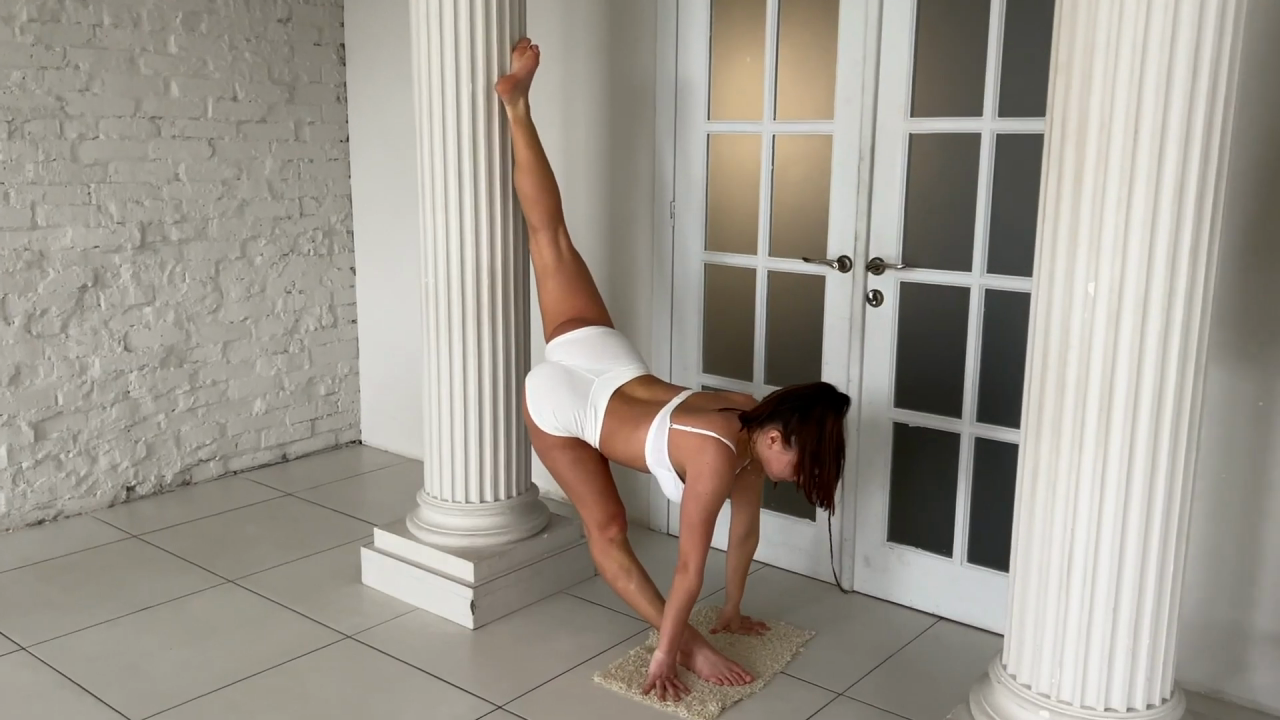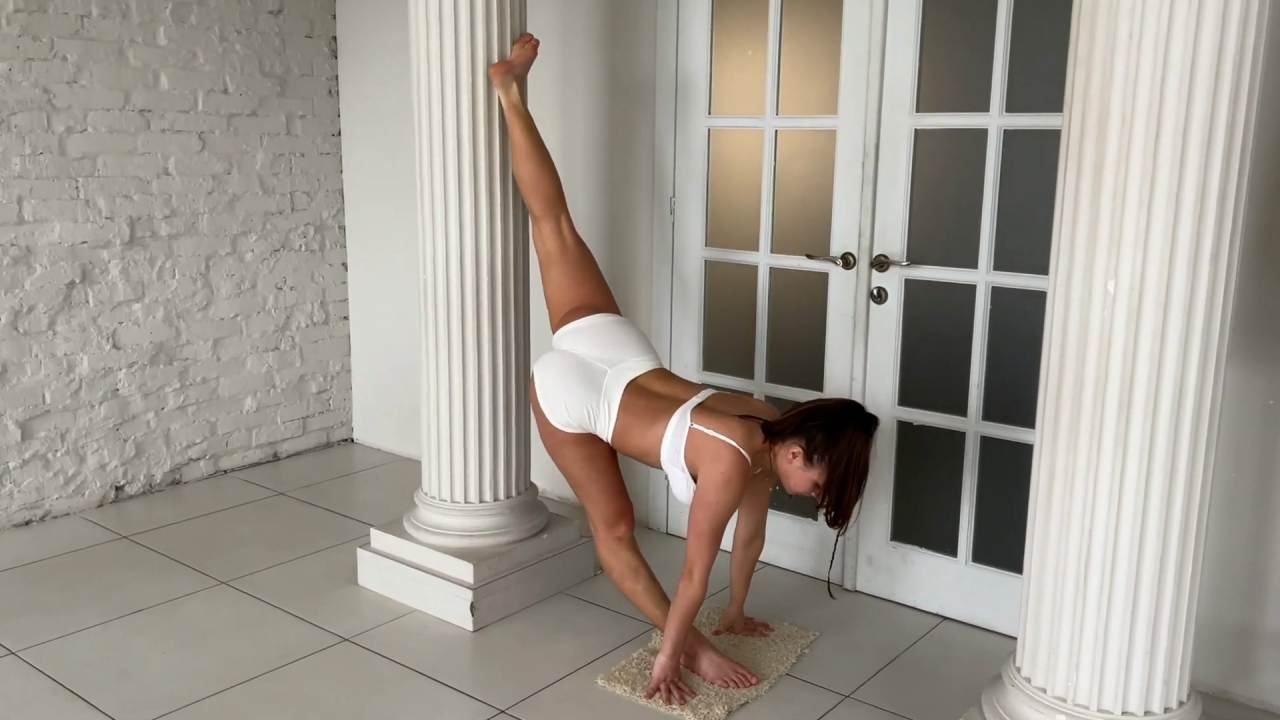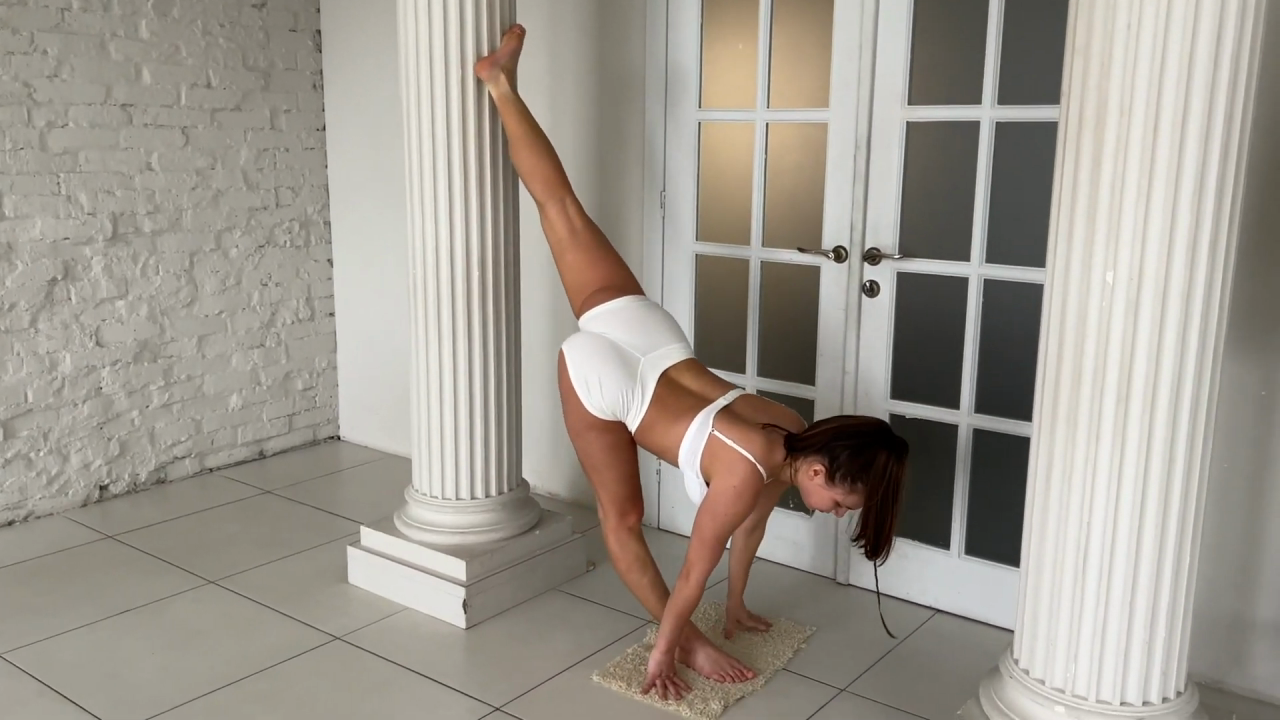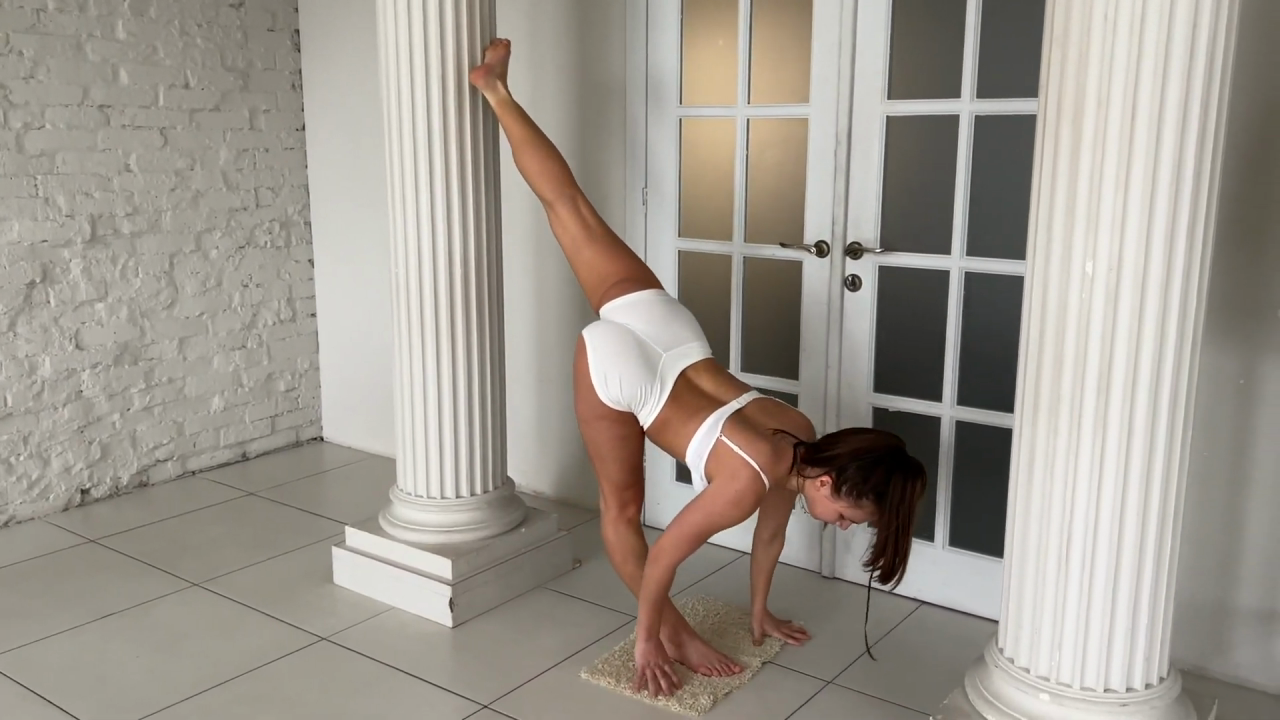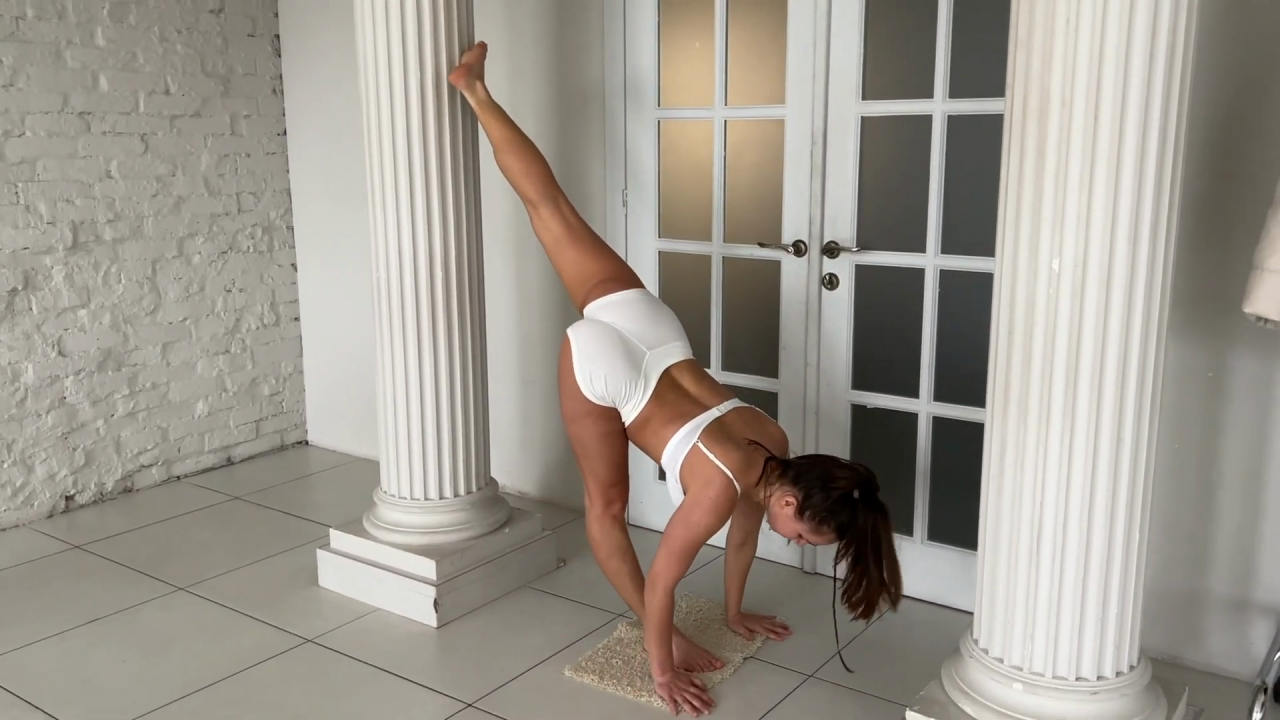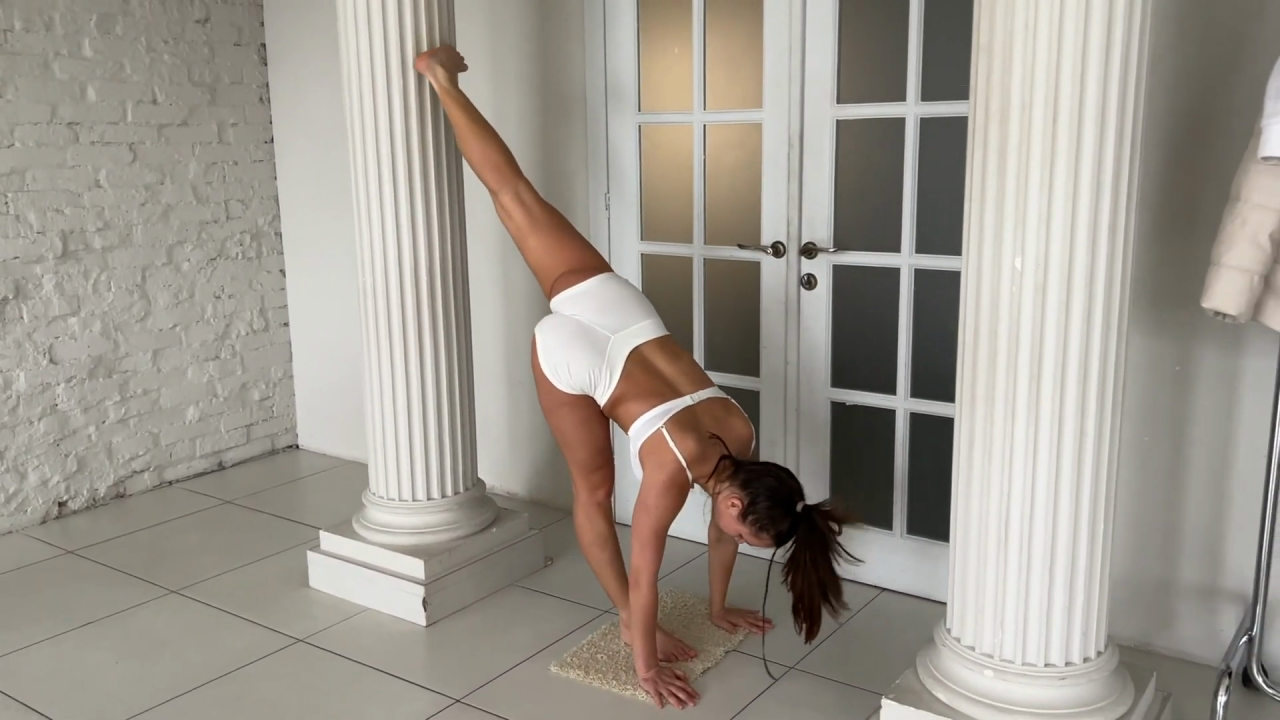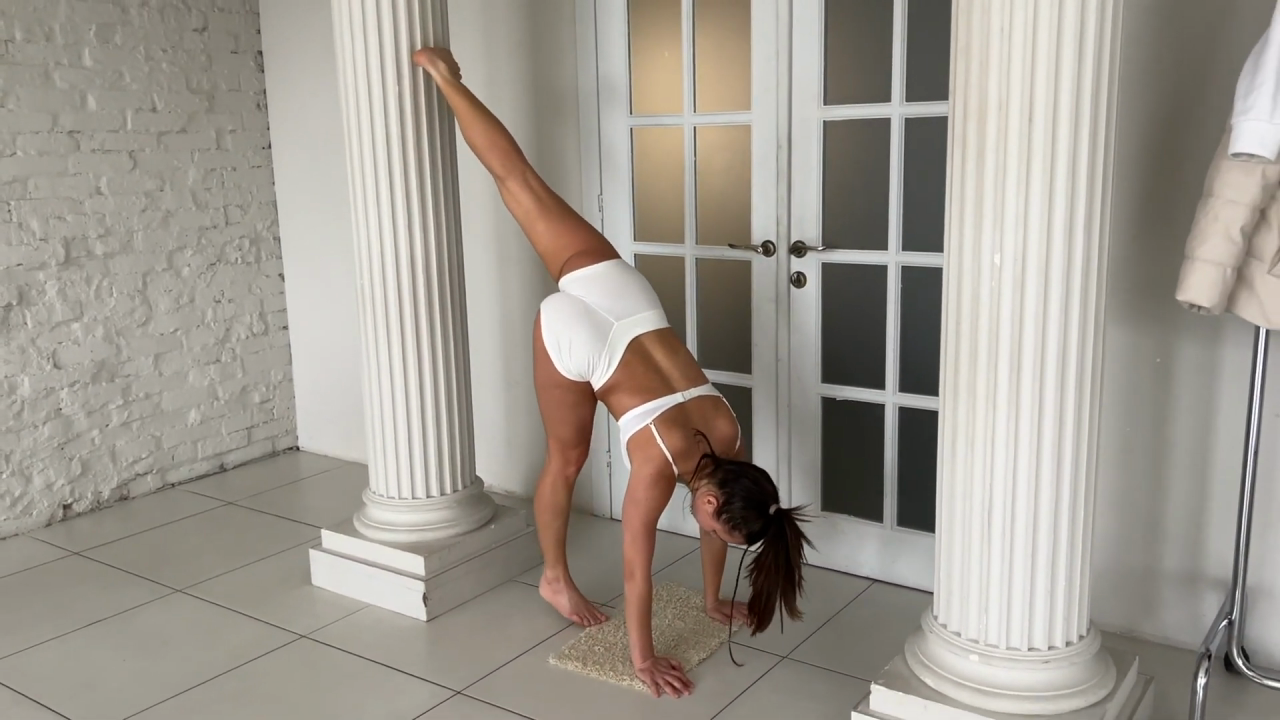
dt=0.4s
person 1, frame 1
left shoulder: (752, 426)
right shoulder: (717, 456)
left elbow: (746, 528)
right elbow: (689, 567)
left wrist: (732, 612)
right wrist: (672, 648)
left hip: (601, 360)
right hip: (557, 398)
right knee: (607, 530)
left ankle: (518, 104)
person 1, frame 2
left shoulder: (768, 431)
right shoulder: (732, 463)
left elbow: (751, 531)
right elbow: (695, 574)
left wrist: (736, 613)
right wrist: (675, 653)
left hip: (609, 347)
right hip: (571, 389)
left knee: (556, 225)
right knee: (613, 528)
left ankle: (512, 93)
person 1, frame 3
left shoulder: (791, 436)
right shoulder: (747, 474)
left elbow: (752, 525)
right elbow: (693, 575)
left wrist: (737, 606)
right wrist: (669, 650)
left hip: (637, 328)
right hip: (601, 371)
right knee: (623, 518)
left ankle: (503, 84)
person 1, frame 4
left shoulder: (801, 442)
right shoulder: (748, 481)
left elbow: (771, 531)
right elbow: (659, 560)
left wrist: (760, 613)
right wrist: (650, 643)
left hip: (656, 320)
right hip: (620, 363)
left knee: (571, 207)
right knee: (621, 509)
left ankle: (497, 89)
person 1, frame 5
left shoulder: (774, 449)
right shoulder: (716, 488)
left elbow: (746, 529)
right elbow: (659, 583)
left wrist: (735, 613)
left hip: (641, 321)
right hip: (602, 361)
left knee: (556, 206)
person 1, frame 6
left shoulder: (739, 443)
right shoulder: (672, 474)
left elbow: (721, 533)
right elbow: (644, 579)
left wrist: (721, 606)
right wrist: (649, 668)
left hip: (613, 306)
right hip: (573, 348)
left knee: (518, 195)
person 1, frame 7
left shoulder: (726, 443)
right shoulder: (659, 466)
left elbow: (714, 530)
right elbow: (636, 572)
left wrist: (714, 600)
right wrist: (643, 660)
left hip: (615, 290)
right hip: (576, 333)
left knee: (522, 182)
right knee: (565, 461)
left ankle: (445, 73)
